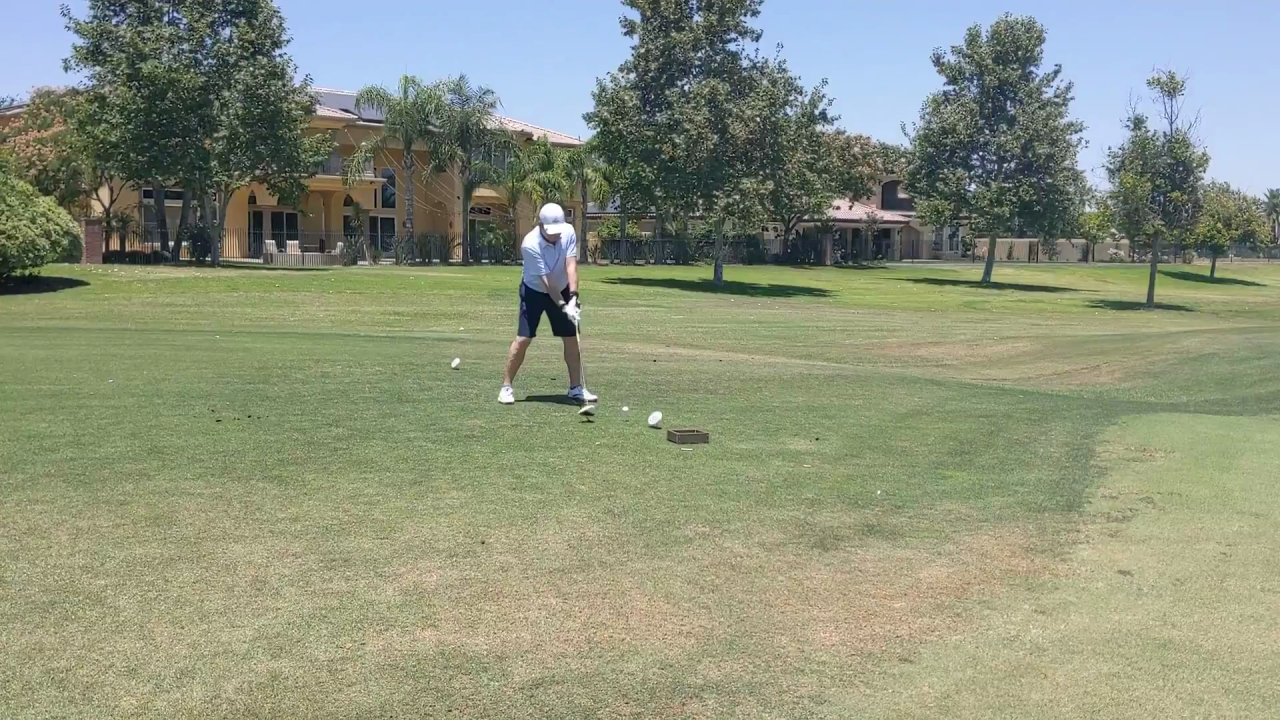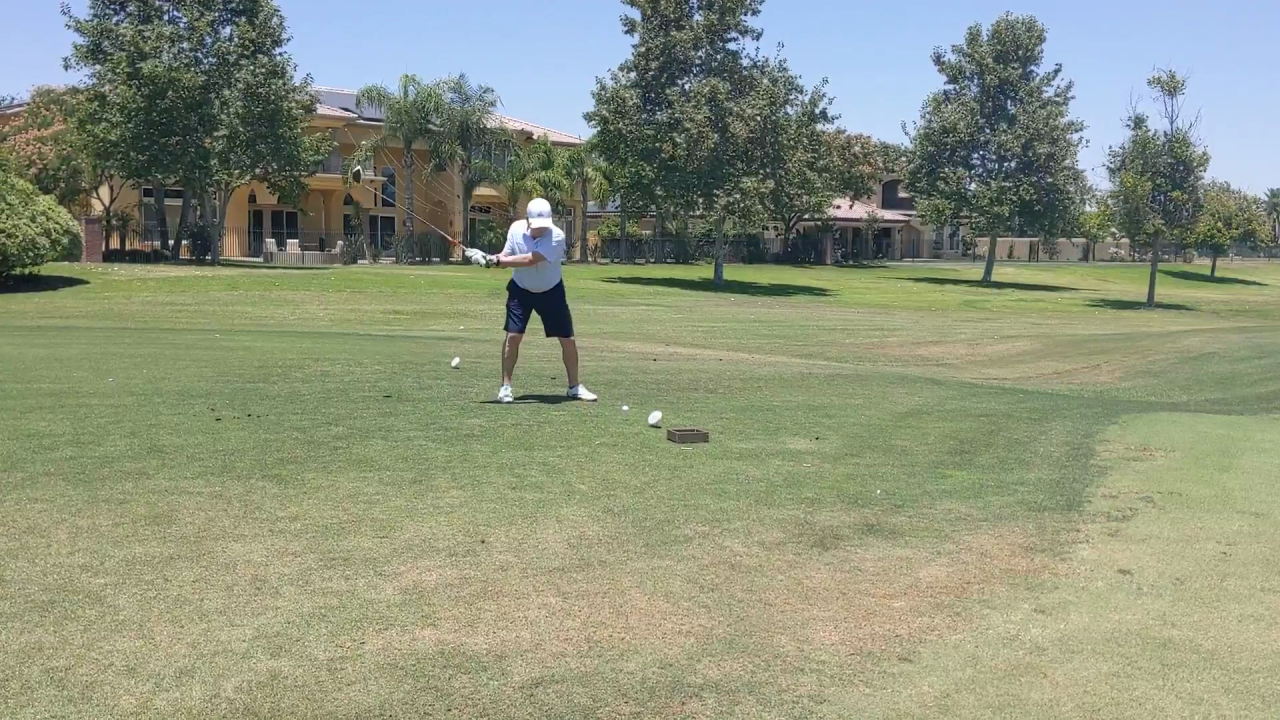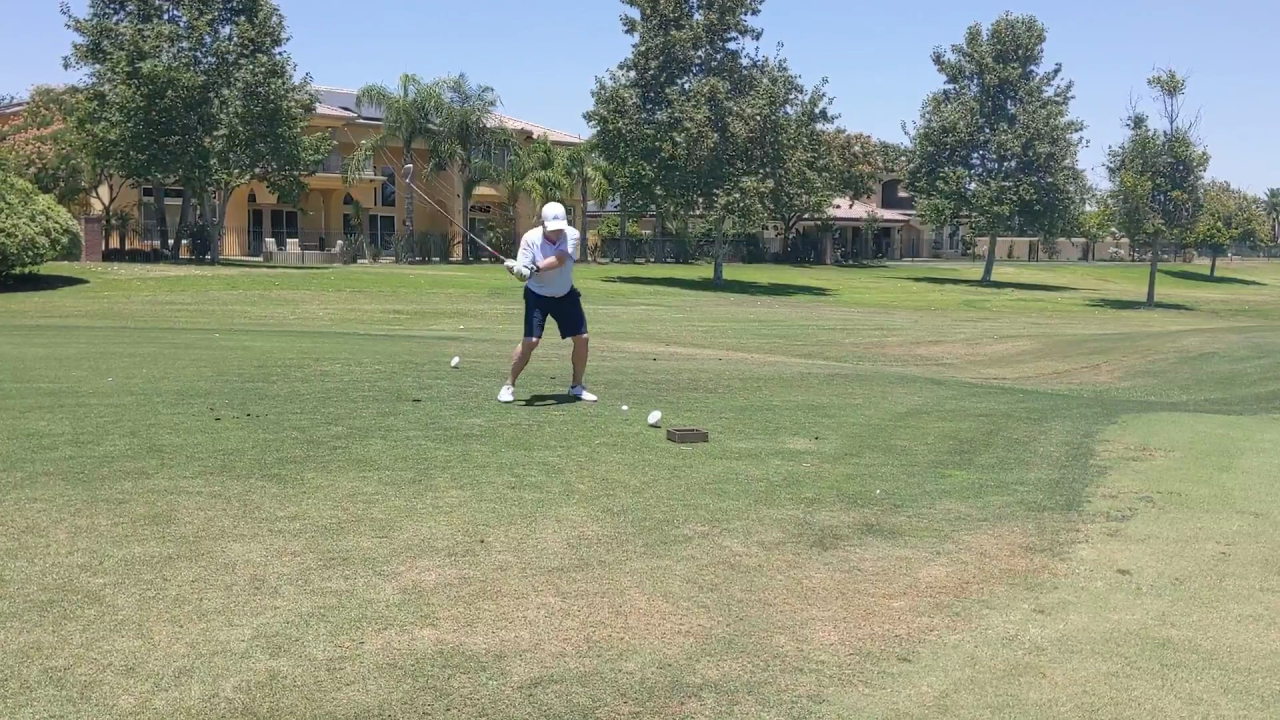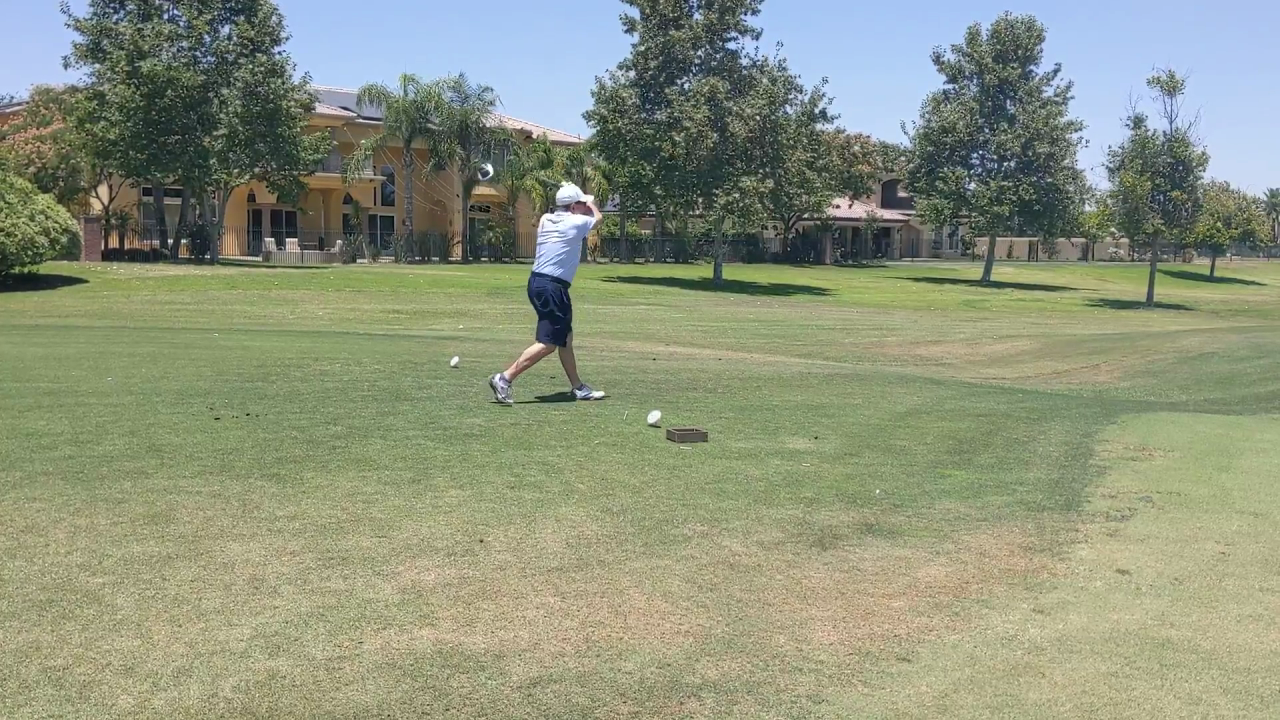
dt=0.5s
person 1, frame 1
left shoulder: (568, 232)
right shoulder: (530, 244)
left elbow: (571, 266)
right elbow: (545, 280)
left wrist: (573, 296)
right wrist: (562, 305)
left hip: (562, 291)
right hip: (534, 292)
left knee: (571, 337)
right knee: (523, 339)
left ankle: (576, 387)
right ankle: (507, 386)
person 1, frame 2
left shoulder: (557, 237)
right shoulder: (516, 229)
left elbow: (529, 260)
right elbow: (506, 257)
left wrist: (494, 260)
right wrist: (488, 259)
left hip: (551, 291)
right hip: (521, 290)
left knee: (568, 339)
right knee: (513, 336)
left ankle: (574, 386)
right ankle: (505, 386)
person 1, frame 3
left shoulder: (572, 236)
right shoulder: (530, 239)
left elbow: (555, 262)
right elbow: (522, 271)
left wrist: (530, 268)
right wrist: (517, 267)
left hip: (565, 295)
right hip: (538, 297)
left knee: (581, 339)
right knee: (531, 341)
left ankle: (578, 387)
right ankle: (508, 386)
person 1, frame 4
left shoulder: (546, 220)
right shoulder: (576, 223)
right elbow: (597, 217)
right wrist: (588, 201)
left hip: (539, 283)
right hip: (551, 288)
left knee: (565, 337)
right knee: (547, 343)
left ankle: (578, 388)
right ankle: (504, 379)
